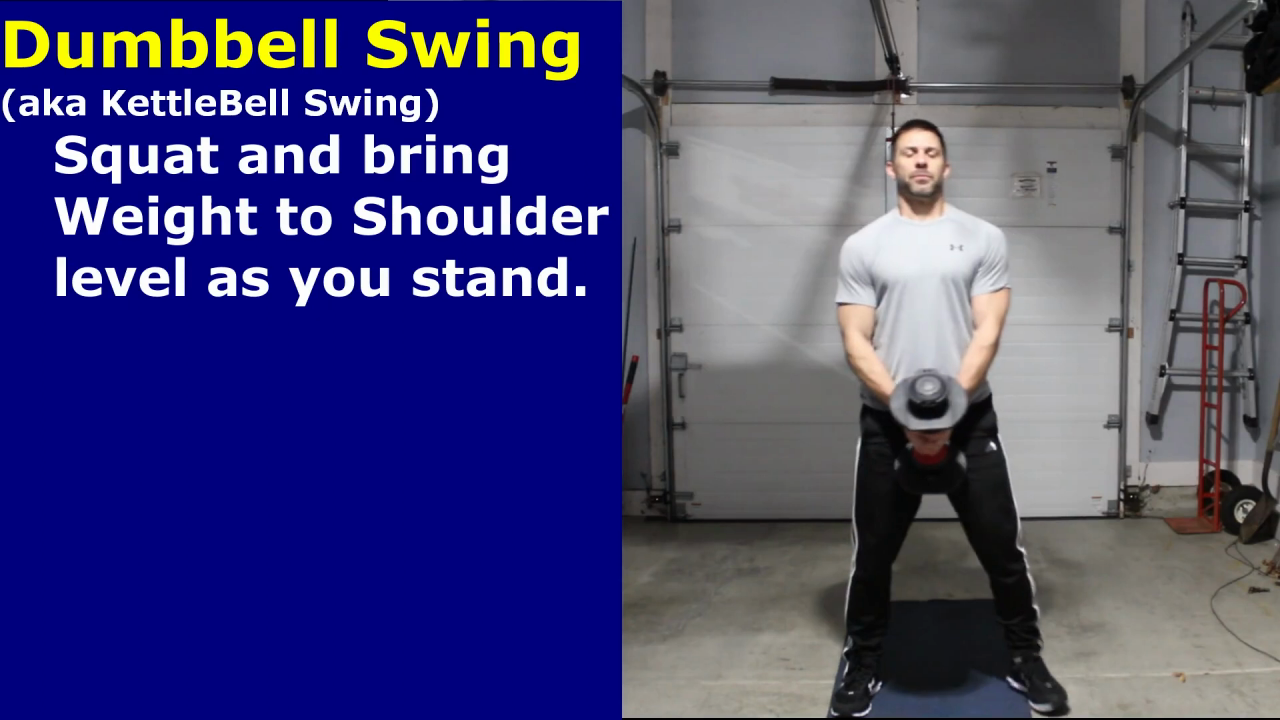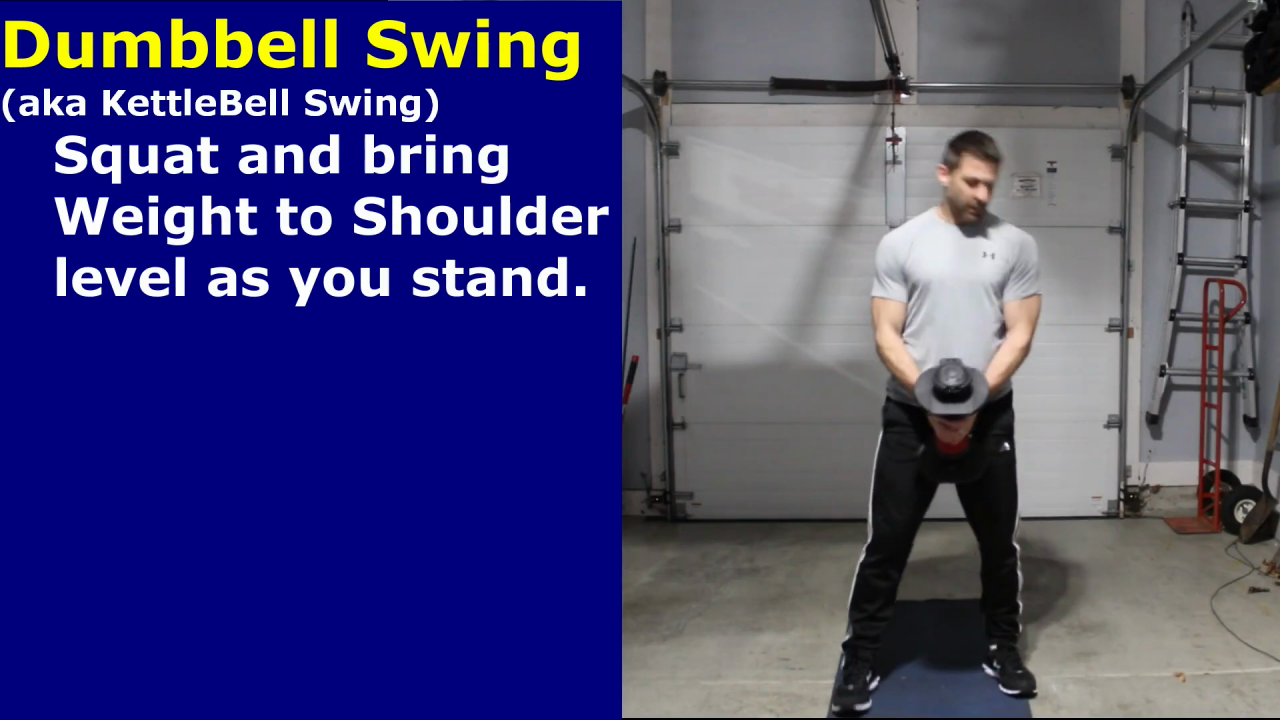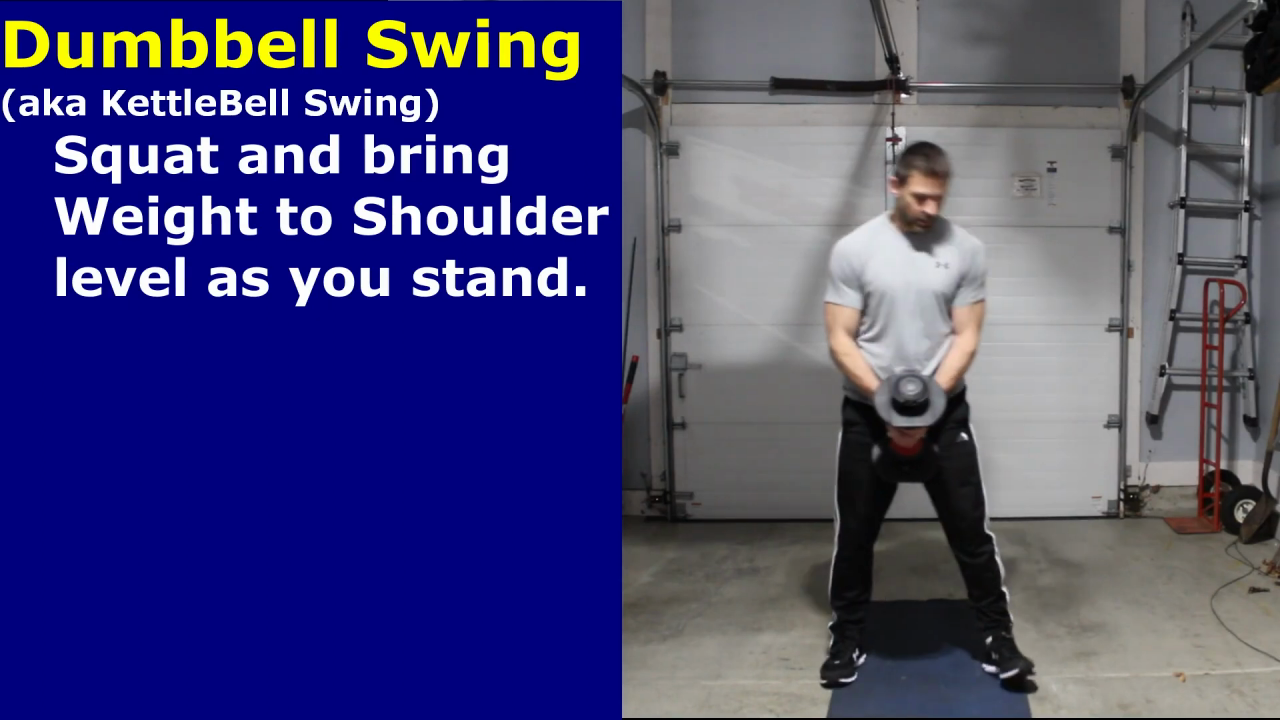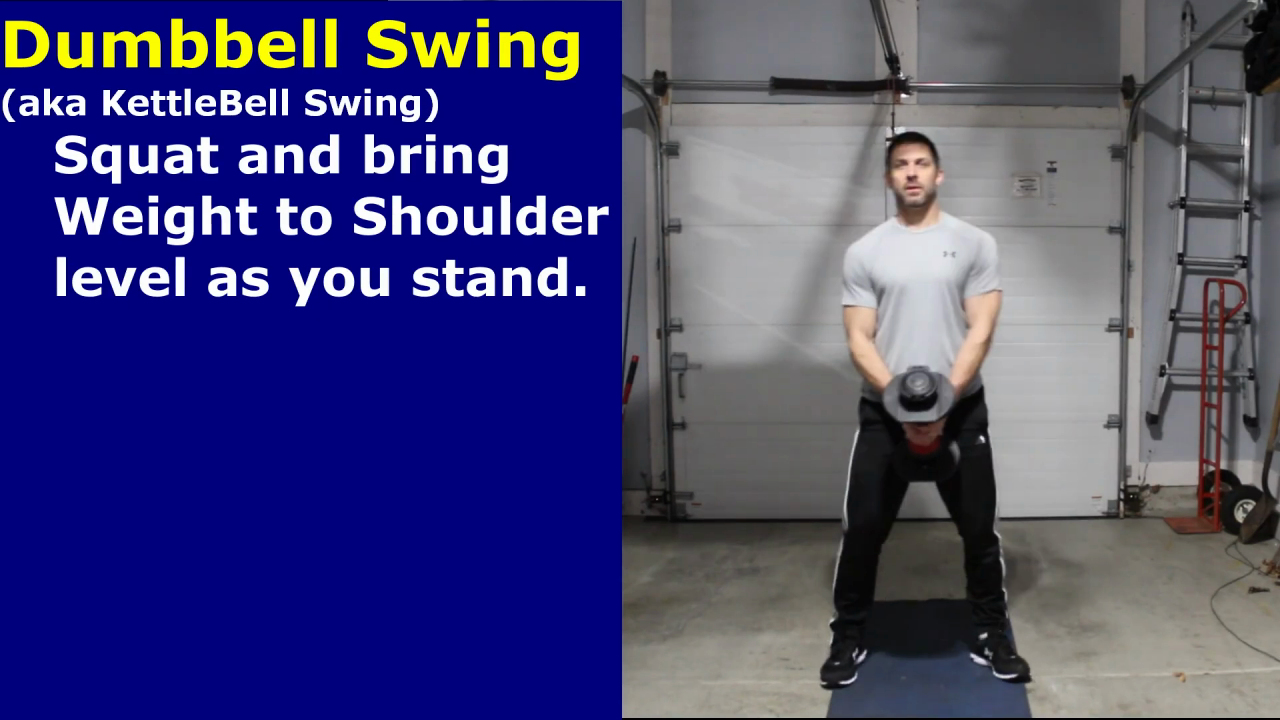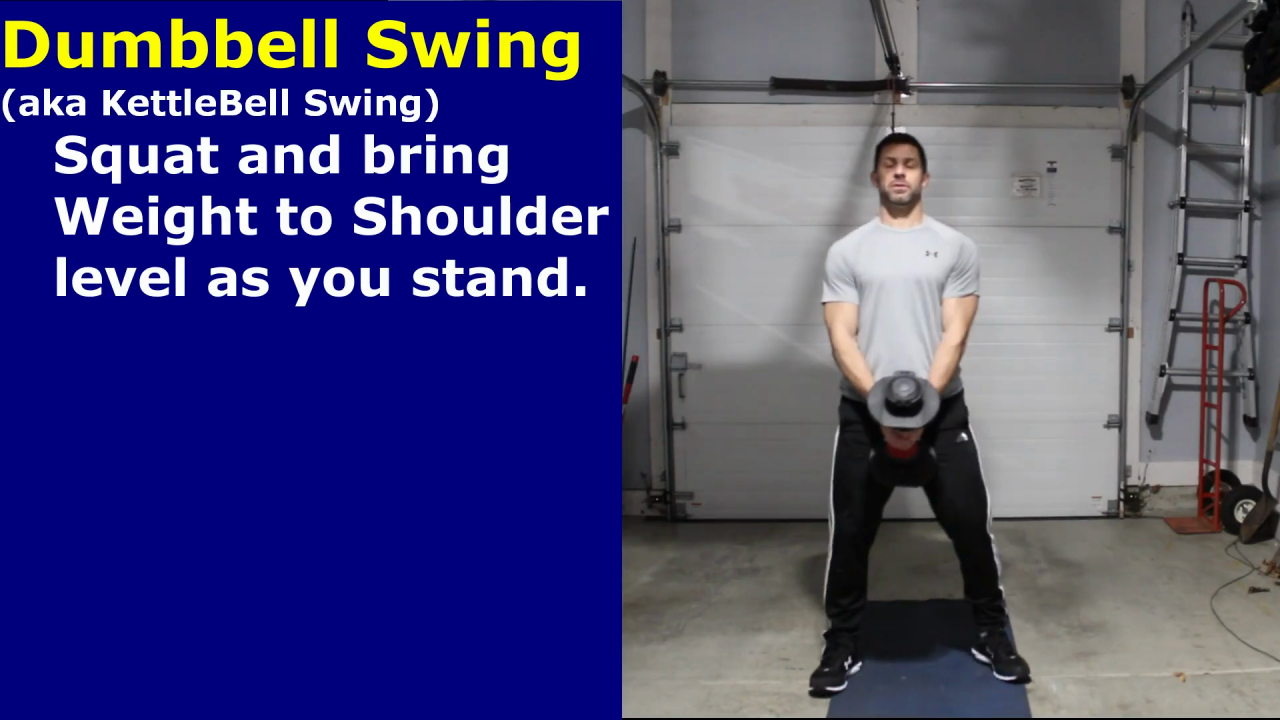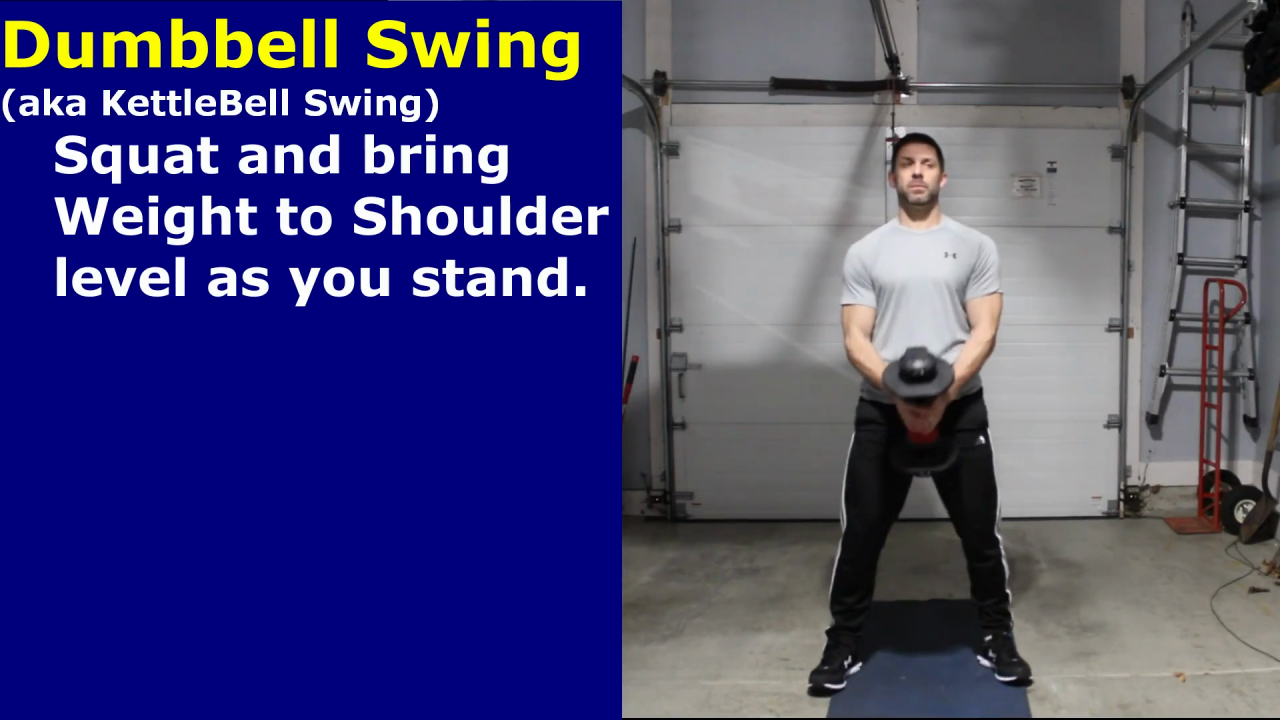
dt=0.5s
person 1, frame 1
left shoulder: (984, 238)
right shoulder: (862, 245)
left elbow: (988, 331)
right elbow: (856, 342)
left hip: (970, 417)
right hip: (887, 421)
left knee: (1002, 545)
right knee: (873, 552)
left ankle: (1026, 659)
right ankle: (863, 665)
person 1, frame 2
left shoulder: (1016, 244)
right shoulder: (900, 243)
left elbow: (1020, 335)
right elbow: (887, 335)
left wrist: (974, 400)
left hip: (988, 412)
right hip: (909, 411)
left knee: (999, 539)
right knee: (887, 538)
left ankle: (1002, 647)
right ankle: (860, 659)
person 1, frame 3
left shoulder: (965, 250)
right shoulder: (853, 249)
left elbow: (967, 337)
right elbow: (840, 339)
left hip: (944, 409)
right hip: (867, 411)
left knee: (970, 528)
right knee: (855, 532)
left ankle: (997, 639)
right ankle: (847, 639)
person 1, frame 4
left shoulder: (975, 243)
right shoulder: (863, 253)
left elbow: (982, 331)
right elbow: (860, 340)
left hip: (961, 410)
right hip: (882, 412)
left knee: (979, 530)
right knee: (863, 528)
left ankle: (990, 636)
right ankle: (849, 639)
person 1, frame 5
left shoulder: (957, 247)
right shoulder: (846, 250)
left elbow: (955, 334)
right elbow: (842, 336)
left hip: (942, 410)
right hip: (863, 412)
left knee: (970, 524)
right knee: (850, 533)
left ankle: (991, 633)
right ankle: (843, 644)
person 1, frame 6
left shoulder: (976, 246)
right shoulder: (865, 252)
left elbow: (985, 331)
right elbow: (855, 338)
left wrist: (943, 392)
right wrist: (898, 391)
left hip: (960, 410)
right hip: (881, 412)
left knee: (980, 530)
right knee: (861, 532)
left ankle: (996, 638)
right ankle: (844, 643)
